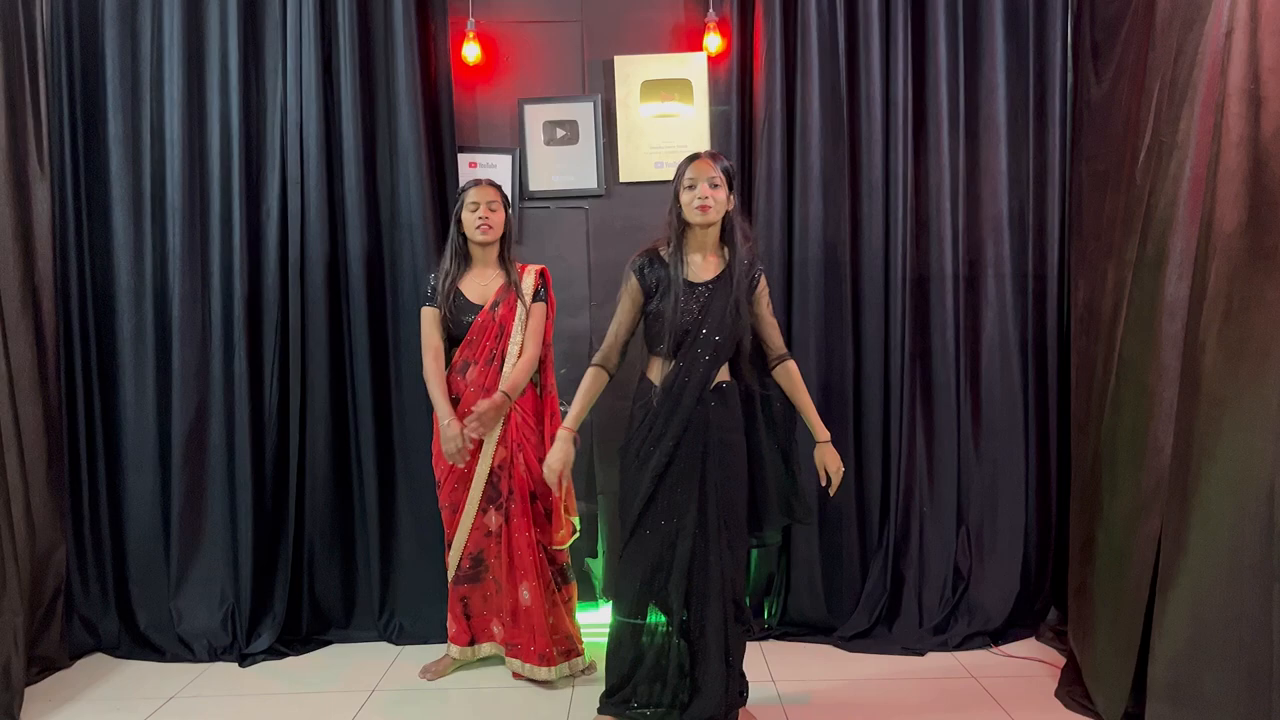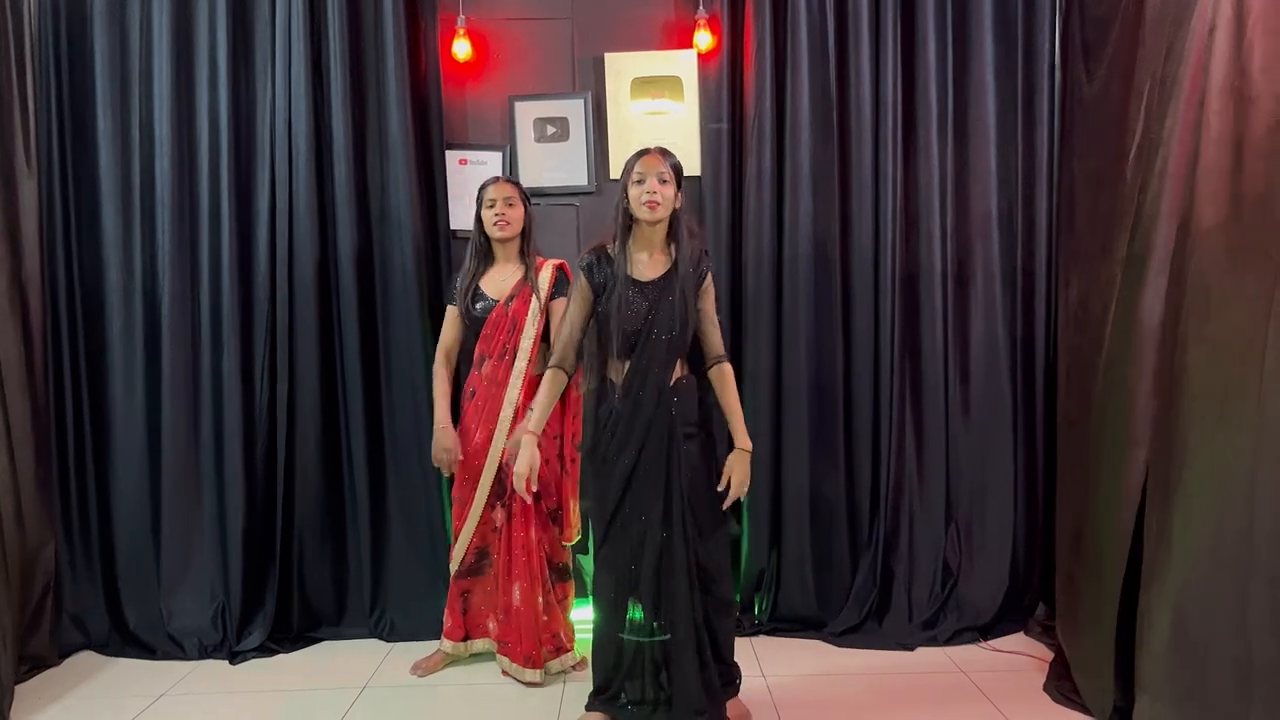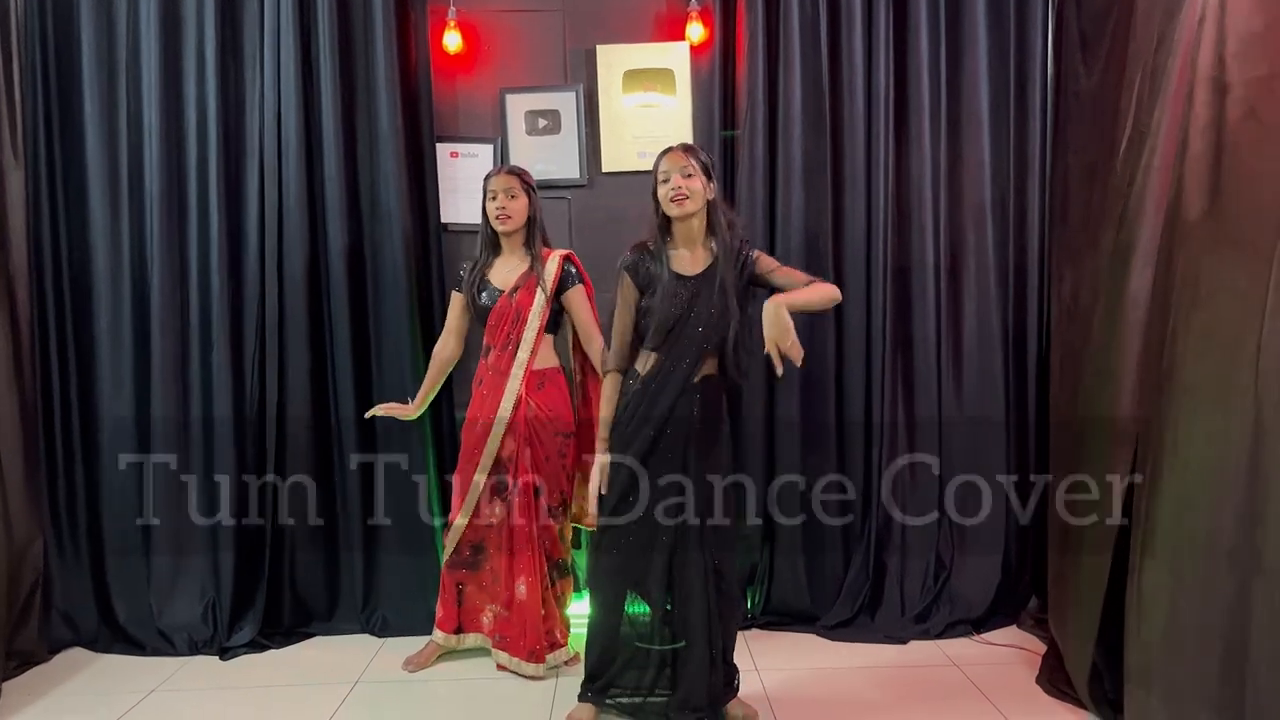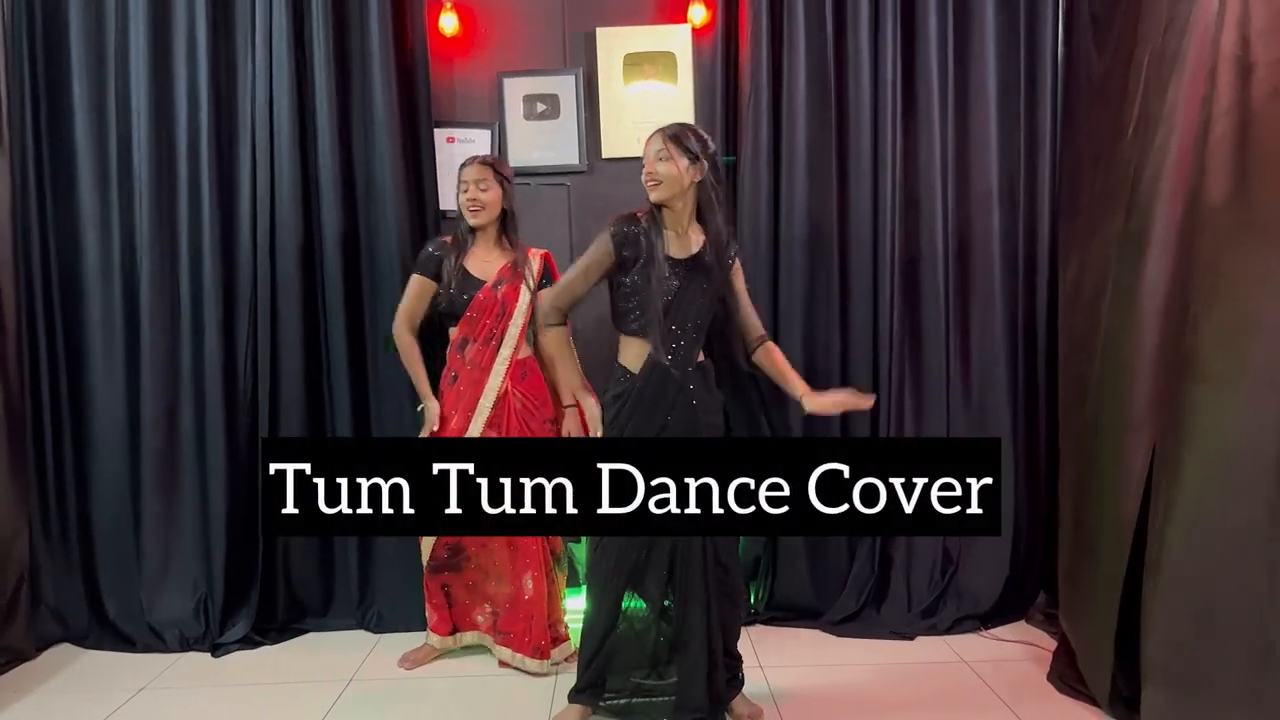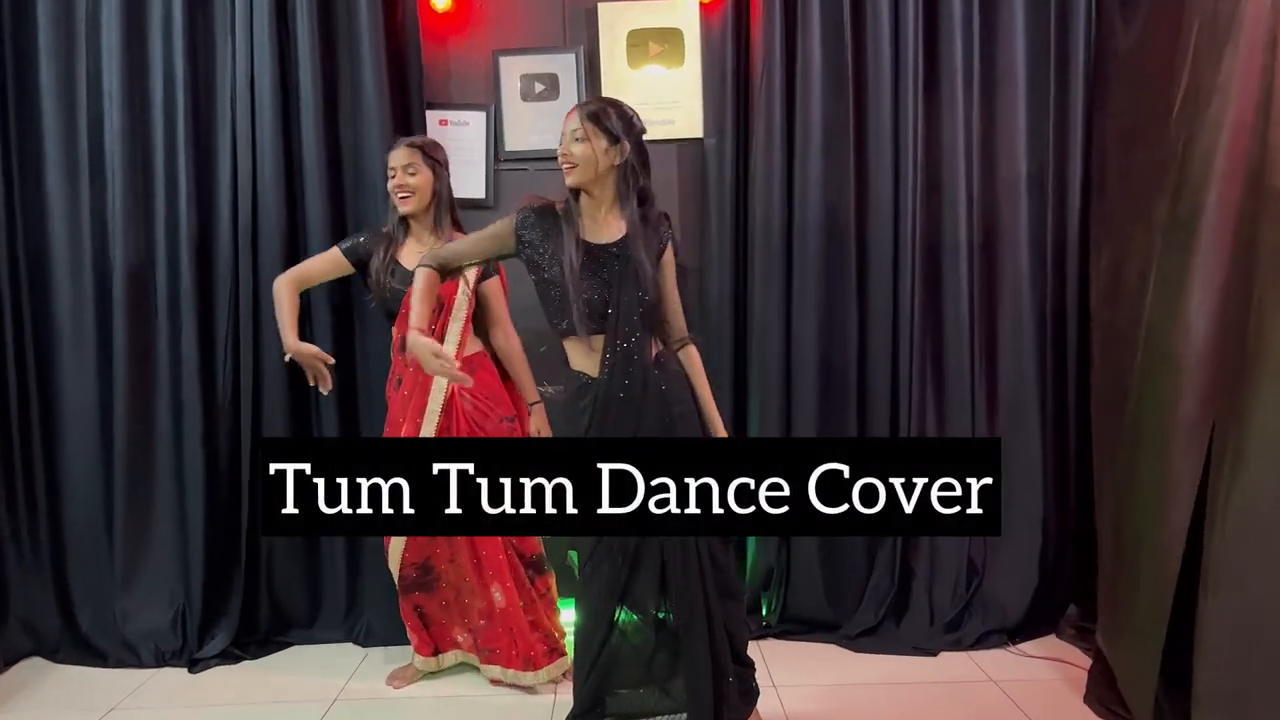
dt=0.4s
person 1, frame 1
left shoulder: (745, 271)
right shoulder: (649, 267)
left elbow: (777, 358)
right elbow: (608, 357)
left wrist: (821, 436)
right wrist: (567, 432)
left hip: (718, 423)
right hip: (656, 422)
left knee: (718, 557)
right knee: (644, 557)
person 1, frame 2
left shoulder: (694, 267)
right shoulder: (597, 266)
left elbow: (717, 360)
right elbow: (563, 359)
left wrist: (741, 442)
right wrist: (530, 436)
left hip: (680, 421)
right hip: (617, 423)
left knee: (698, 555)
right knee: (621, 556)
person 1, frame 3
left shoulder: (736, 257)
right shoulder: (640, 263)
left elbow: (831, 293)
right elbow: (616, 363)
left wrist: (783, 300)
right wrist: (602, 450)
left hip: (703, 419)
right hip: (641, 417)
left knee: (708, 553)
right knee: (622, 553)
person 1, frame 4
left shoulder: (721, 249)
right shoulder: (627, 236)
left elbow: (755, 339)
right elbow: (550, 312)
left wrist: (808, 397)
right wrist: (576, 395)
left hip: (696, 405)
right hip: (644, 405)
left knee: (707, 547)
right knee: (621, 550)
person 1, frame 5
left shoulder: (653, 231)
right shoulder: (539, 226)
left elbow: (677, 337)
right elbow: (435, 262)
left wrist: (717, 430)
right wrist: (414, 331)
left hip: (661, 401)
right hip: (596, 409)
left knee: (695, 552)
right knee: (609, 559)
person 2, frame 1
left shoulder: (531, 281)
right shoulder: (440, 284)
left elbow: (530, 357)
right elbow: (431, 360)
left wrist: (491, 403)
right wrist: (448, 420)
left hip: (517, 416)
right hip: (459, 420)
left knee: (529, 530)
right knee: (465, 531)
left ankle: (545, 645)
right ankle: (465, 640)
person 2, frame 2
left shoulder: (551, 275)
right shoulder: (468, 280)
right elbow: (447, 355)
right wrist: (442, 421)
right hip: (479, 411)
left knee: (538, 525)
right knee: (474, 523)
left ankle: (541, 643)
right ankle: (460, 635)
person 2, frame 3
left shoulder: (558, 266)
right shoulder: (474, 271)
left elbow: (591, 337)
right elbow: (451, 343)
right wrist: (419, 404)
left hip: (543, 402)
right hip: (487, 403)
left knee: (538, 519)
right knee: (472, 513)
left ankle: (537, 638)
right ankle: (451, 630)
person 2, frame 4
left shoulder: (532, 264)
right shoulder: (441, 256)
right elbow: (403, 326)
left wrist: (571, 407)
right wrist: (427, 396)
left hip: (524, 398)
right hip: (460, 397)
left ankle: (533, 636)
right ankle: (444, 629)
person 2, frame 5
right shoulder: (375, 248)
left elbow: (502, 334)
right elbow: (288, 282)
left wrist: (534, 404)
right wrist: (291, 337)
left hip: (475, 396)
right hip: (410, 401)
right knee: (413, 527)
left ankle: (535, 646)
right ankle: (434, 647)
